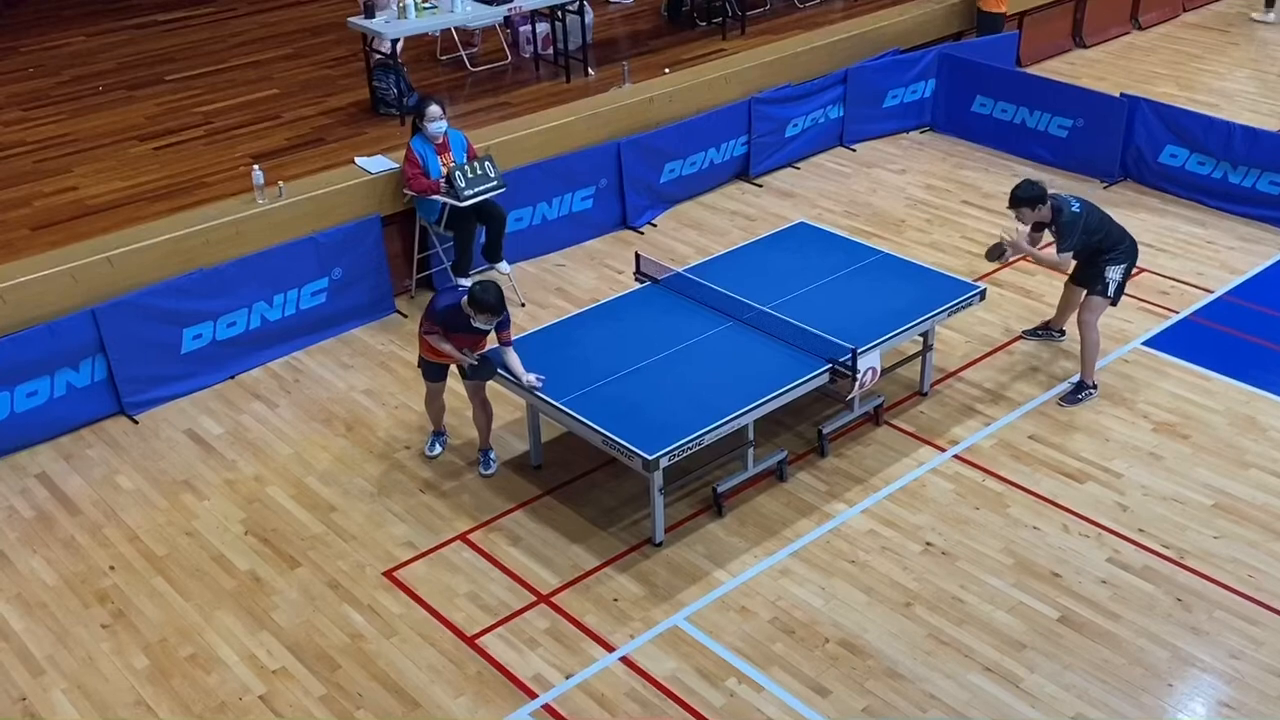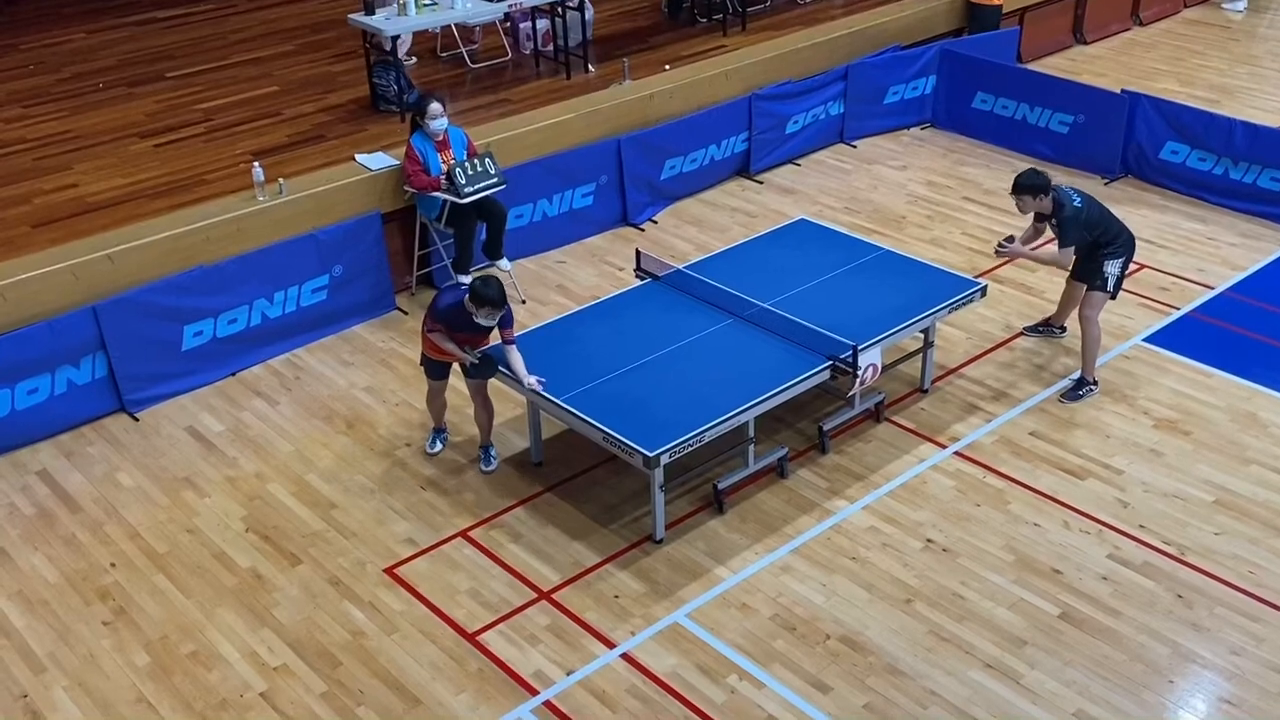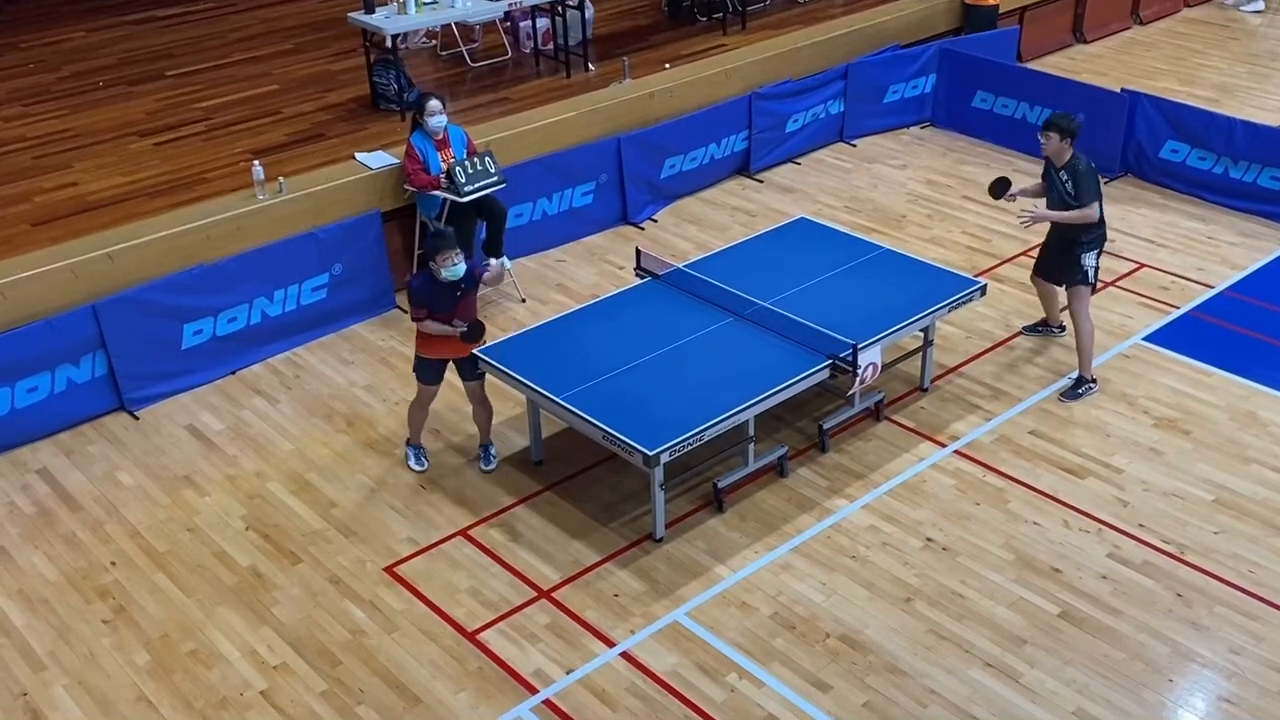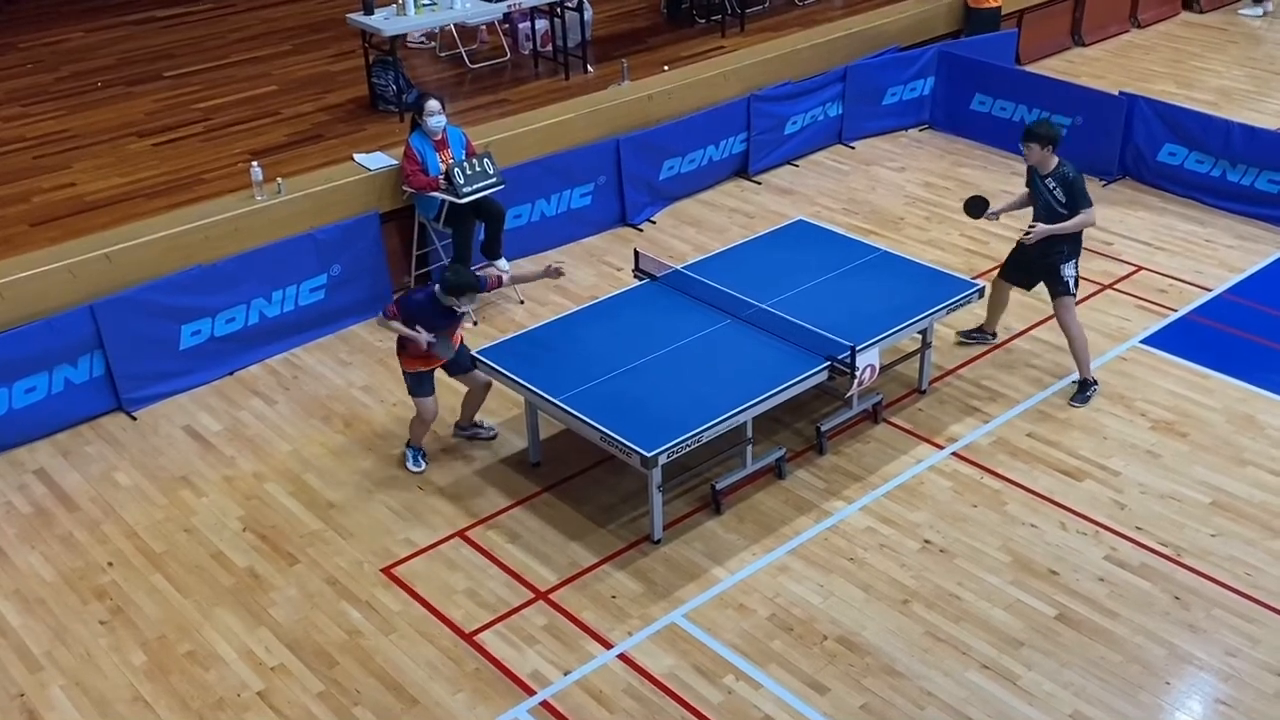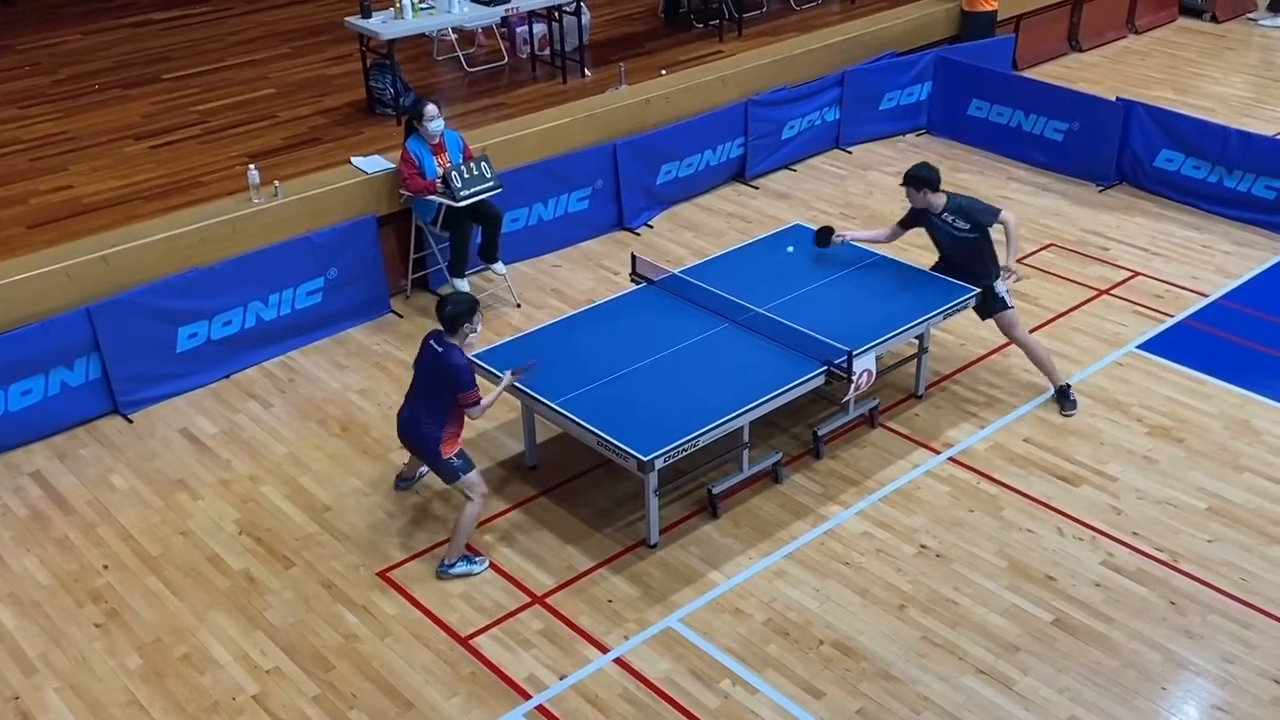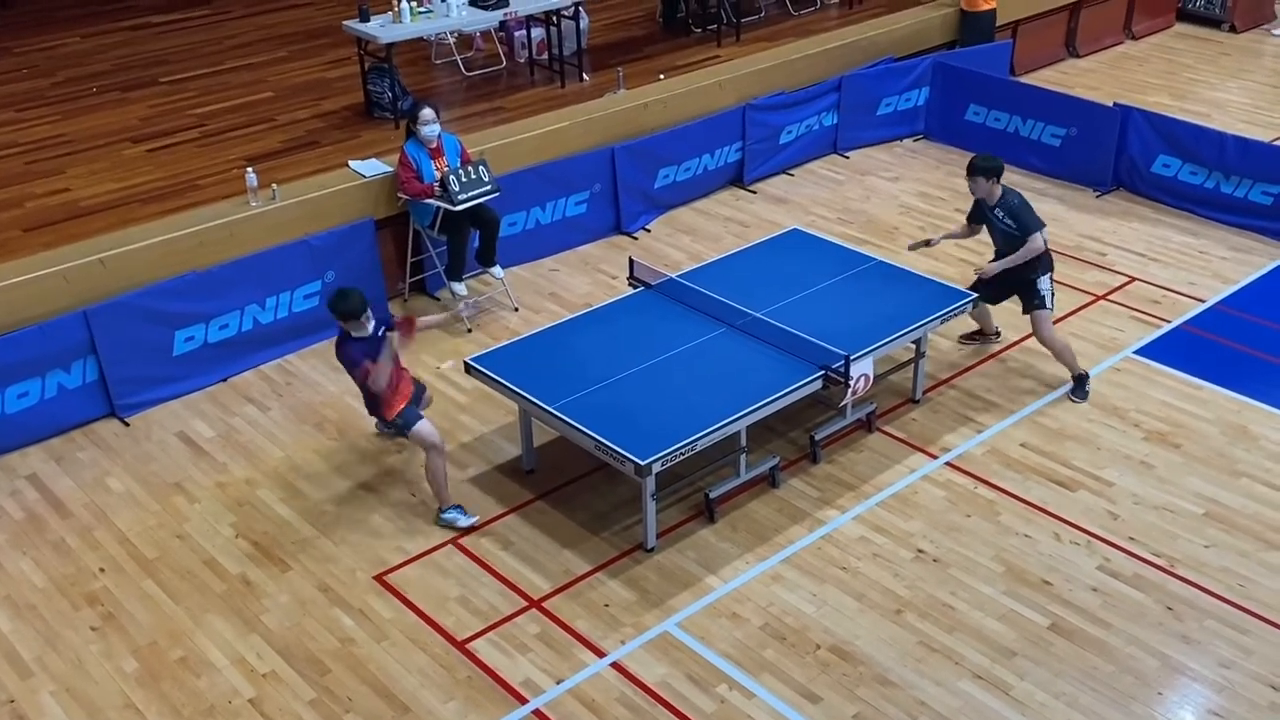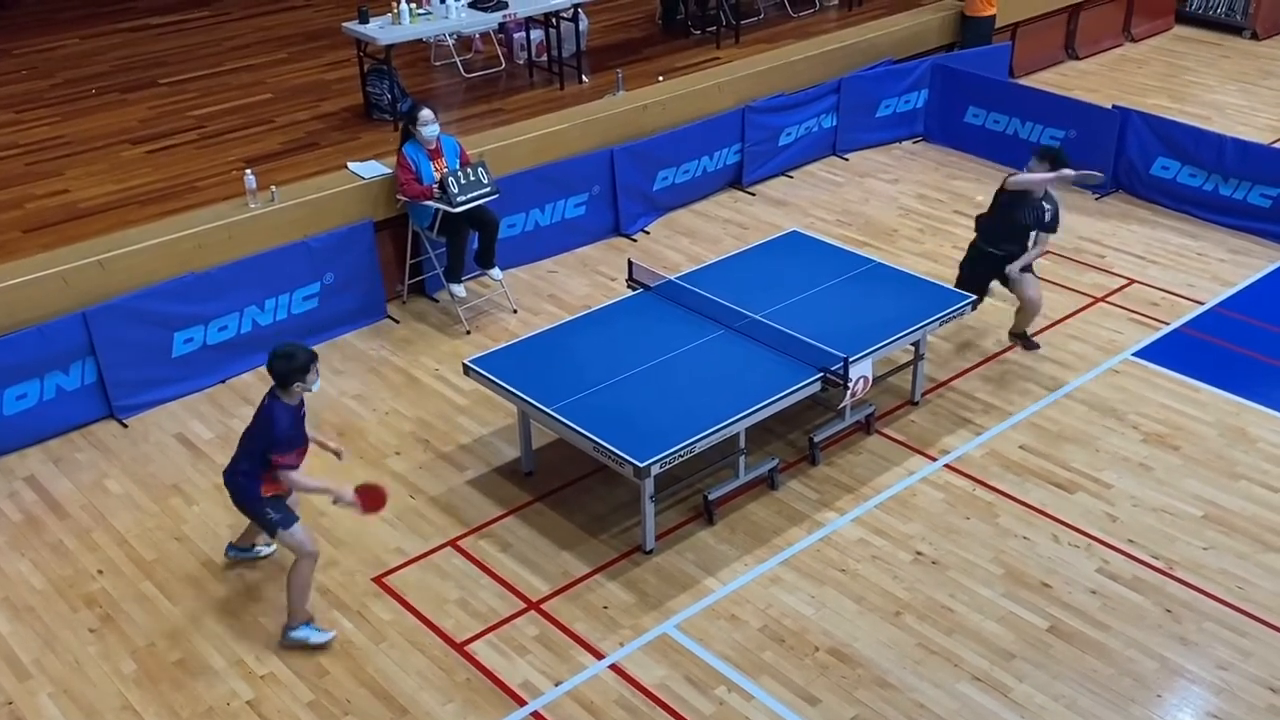
dt=0.7s
person 1, frame 1
left shoulder: (1067, 218)
right shoulder: (1046, 207)
left elbow: (1062, 264)
right elbow: (1034, 238)
left wrist: (1024, 249)
right wrist: (1015, 249)
left hip: (1117, 255)
right hip: (1094, 250)
left knee: (1086, 317)
right knee: (1072, 288)
left ankle: (1087, 384)
right ankle: (1054, 328)
person 1, frame 2
left shoulder: (1069, 213)
right shoulder: (1047, 200)
left elbow: (1064, 260)
right elbow: (1038, 228)
left wrist: (1022, 253)
right wrist: (1017, 243)
left hip: (1114, 249)
right hip: (1091, 244)
left knee: (1088, 313)
right knee: (1073, 285)
left ankle: (1088, 380)
right ankle: (1055, 325)
person 1, frame 3
left shoulder: (1081, 170)
right shoulder: (1051, 161)
left elbow: (1092, 214)
left wrist: (1050, 215)
right wrist: (1020, 192)
left hip: (1085, 242)
right hip: (1060, 235)
left knee: (1078, 307)
right knee: (1041, 278)
left ankle: (1086, 379)
right ankle: (1053, 323)
person 1, frame 4
left shoulder: (1069, 177)
right shoulder: (1034, 169)
left elbow: (1089, 218)
left wrist: (1049, 230)
right wrist: (1002, 209)
left hip: (1061, 253)
right hip: (1033, 244)
left knee: (1066, 318)
right knee: (1000, 283)
left ankle: (1087, 381)
right ankle: (988, 331)
person 1, frame 5
left shoulder: (964, 207)
right shoulder: (920, 211)
left elbow: (1008, 221)
right elbow: (890, 234)
left wrist: (1010, 258)
right wrist: (850, 236)
left hip: (985, 276)
right hip: (949, 272)
left knee: (1017, 335)
left ankle: (1061, 387)
person 1, frame 6
left shoulder: (1014, 205)
right shoulder: (982, 202)
left elbow: (1038, 244)
right elbow: (971, 229)
left wrist: (1000, 266)
right wrist: (942, 237)
left hip: (1033, 269)
right hip: (1004, 264)
left knee: (1044, 335)
left ankle: (1079, 375)
right ankle: (989, 332)
person 1, frame 7
left shoulder: (1050, 207)
right shoulder: (1015, 182)
left elbow: (1041, 246)
right elbow: (1015, 182)
left wrist: (1019, 264)
right wrist: (1057, 175)
left hip: (1014, 257)
right hip: (984, 250)
left knee: (1033, 301)
left ankle: (1019, 331)
person 2, frame 1
left shoulder: (499, 314)
right shoulder: (441, 307)
left elbow: (507, 349)
right elbow: (429, 334)
left wrist: (523, 375)
right wrist: (459, 356)
left hip: (471, 350)
right hip: (436, 349)
left knee: (478, 397)
right knee: (434, 393)
left ankle: (485, 449)
right ankle: (438, 433)
person 2, frame 2
left shoulder: (501, 310)
right shoulder: (444, 305)
left elbow: (510, 348)
right elbow: (432, 332)
left wrist: (524, 376)
right wrist: (461, 354)
left hip: (474, 347)
right hip: (438, 346)
left knee: (480, 395)
right knee: (436, 391)
left ankle: (486, 446)
right ankle: (439, 430)
person 2, frame 3
left shoulder: (469, 270)
right shoulder: (420, 285)
left elbow: (490, 278)
right elbow: (421, 323)
left wrist: (497, 274)
right wrist: (454, 330)
left hip: (469, 345)
right hip: (432, 348)
left knee: (478, 396)
right knee: (425, 398)
left ankle: (486, 444)
right ankle: (413, 444)
person 2, frame 4
left shoulder: (469, 286)
right shoulder: (417, 301)
left elbow: (507, 279)
right elbow: (384, 319)
left wrist: (543, 274)
right wrist: (414, 336)
left hip: (450, 346)
right hip: (416, 358)
left knee: (482, 382)
right knee: (428, 414)
left ankle: (464, 426)
right ankle: (413, 448)
person 2, frame 5
left shoulder: (433, 339)
right shoulder: (459, 366)
right elbow: (474, 411)
left wrist: (461, 351)
right wrist: (502, 386)
left hip: (407, 422)
right hip: (434, 442)
right knee: (476, 494)
left ankle: (406, 476)
right ankle: (452, 561)
person 2, frame 6
left shoulder: (376, 322)
right shoulder: (347, 349)
left elbow: (415, 326)
right elbow: (377, 385)
left wrist: (450, 316)
right wrist: (387, 349)
left hip: (403, 384)
right hip: (389, 400)
left knee: (424, 401)
right knee: (434, 442)
left ankle: (389, 424)
right ankle: (447, 509)
person 2, frame 7
left shoulder: (283, 396)
right shoulder: (283, 425)
right elbow: (290, 479)
left wrist: (321, 442)
right wrist: (337, 491)
left hip: (245, 474)
right hip: (252, 489)
left knee: (287, 501)
right knee: (309, 551)
left ankle: (241, 547)
right ankle: (297, 626)
person 3, frame 1
left shoulder: (457, 137)
right shoulder: (416, 147)
right elbow: (413, 182)
right wrist: (436, 186)
right hip: (437, 202)
left knee: (498, 215)
right knee: (467, 222)
left ankle: (494, 257)
right ankle: (461, 273)
person 3, frame 2
left shoulder: (457, 134)
right shoulder: (416, 144)
right elbow: (413, 178)
right wrist: (437, 183)
right hip: (437, 199)
left knee: (498, 211)
right knee: (467, 219)
left ankle: (494, 253)
right ankle: (461, 270)
person 3, frame 3
left shoulder: (457, 133)
right shoulder: (416, 142)
right elbow: (413, 177)
right wrist: (437, 181)
right hip: (437, 198)
left knee: (498, 210)
right knee: (467, 218)
left ankle: (495, 252)
person 3, frame 4
left shoulder: (456, 134)
right shoulder: (415, 143)
right elbow: (412, 178)
right wrist: (436, 182)
right hip: (436, 199)
left knee: (496, 211)
right knee: (465, 220)
left ankle: (493, 253)
person 3, frame 5
left shoulder: (453, 137)
right shoulder: (412, 147)
left elbow: (470, 163)
right elbow: (409, 182)
right wrist: (433, 186)
right hip: (434, 203)
left knee: (494, 215)
right knee: (463, 223)
left ankle: (489, 257)
right ankle: (457, 273)
person 3, frame 6
left shoulder: (451, 141)
right shoulder: (410, 151)
right elbow: (407, 185)
right wrist: (431, 189)
right hip: (431, 207)
left knee: (491, 219)
right knee: (461, 227)
left ankle: (487, 260)
right ankle: (454, 276)
person 3, frame 7
left shoulder: (450, 142)
right shoulder: (408, 152)
left elbow: (467, 168)
right elbow: (406, 187)
right wrist: (430, 191)
right hip: (430, 209)
left knee: (490, 220)
right knee: (460, 228)
left ankle: (485, 262)
right ankle: (453, 277)
